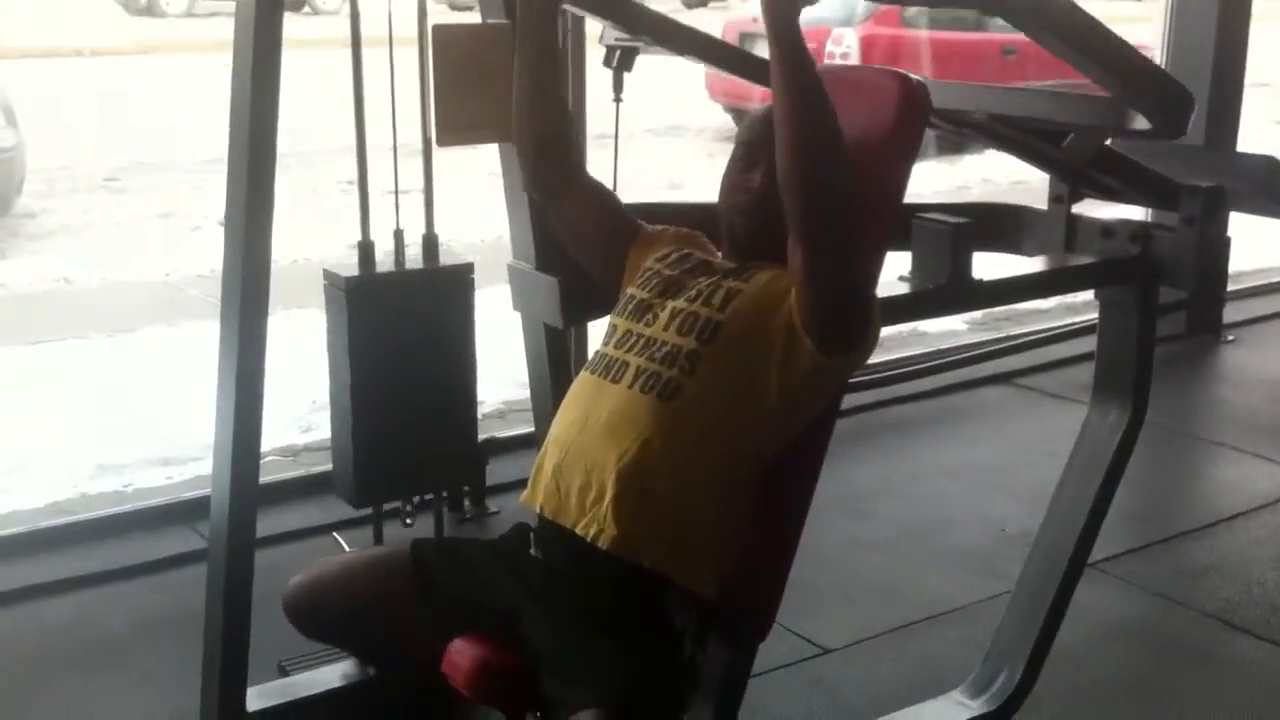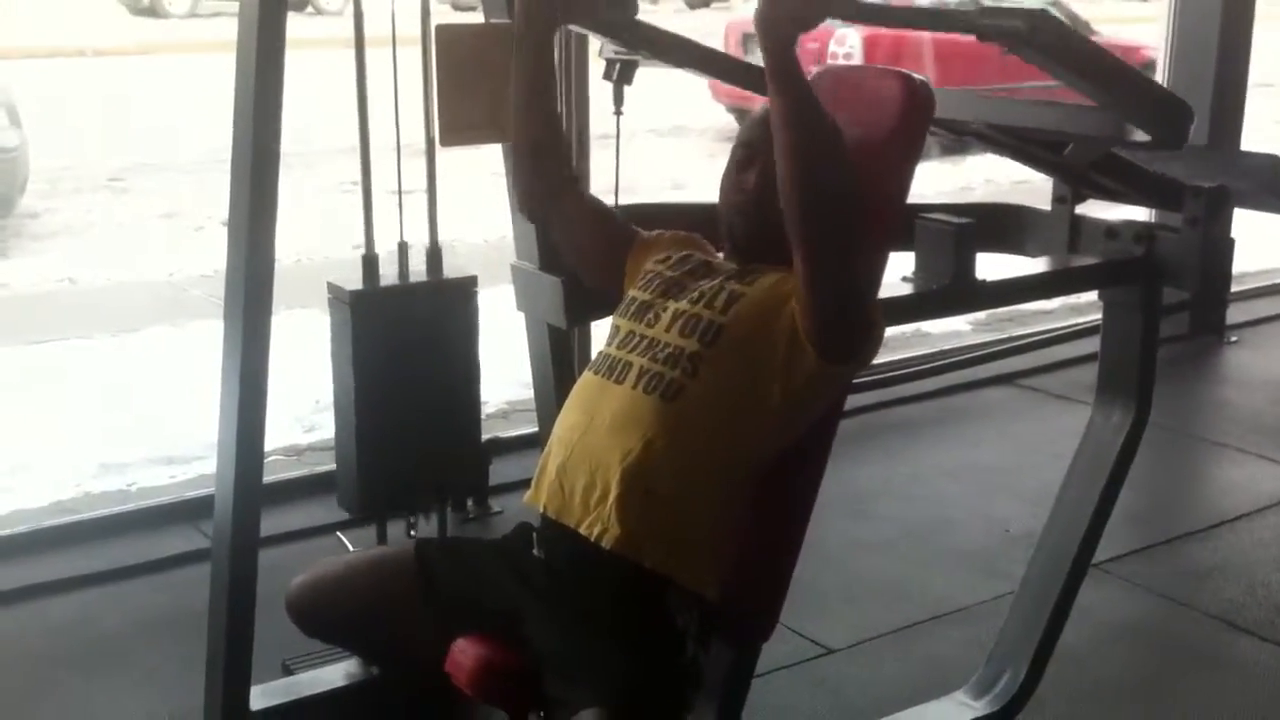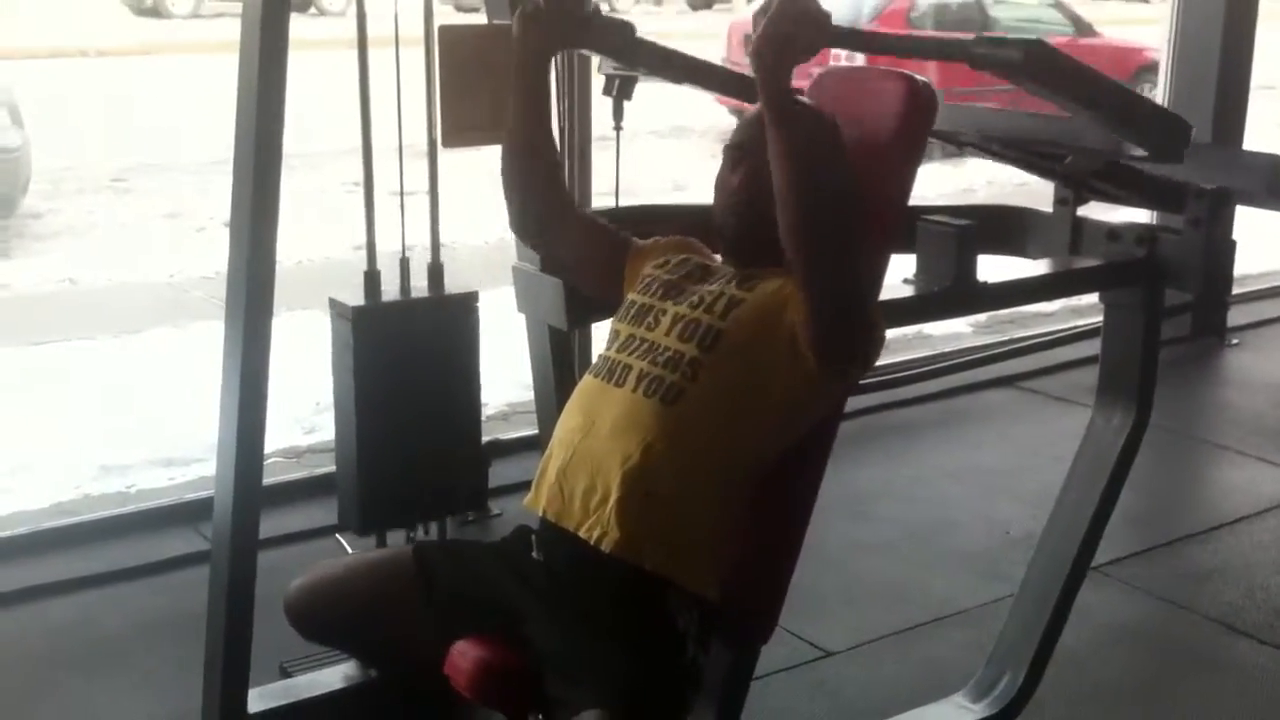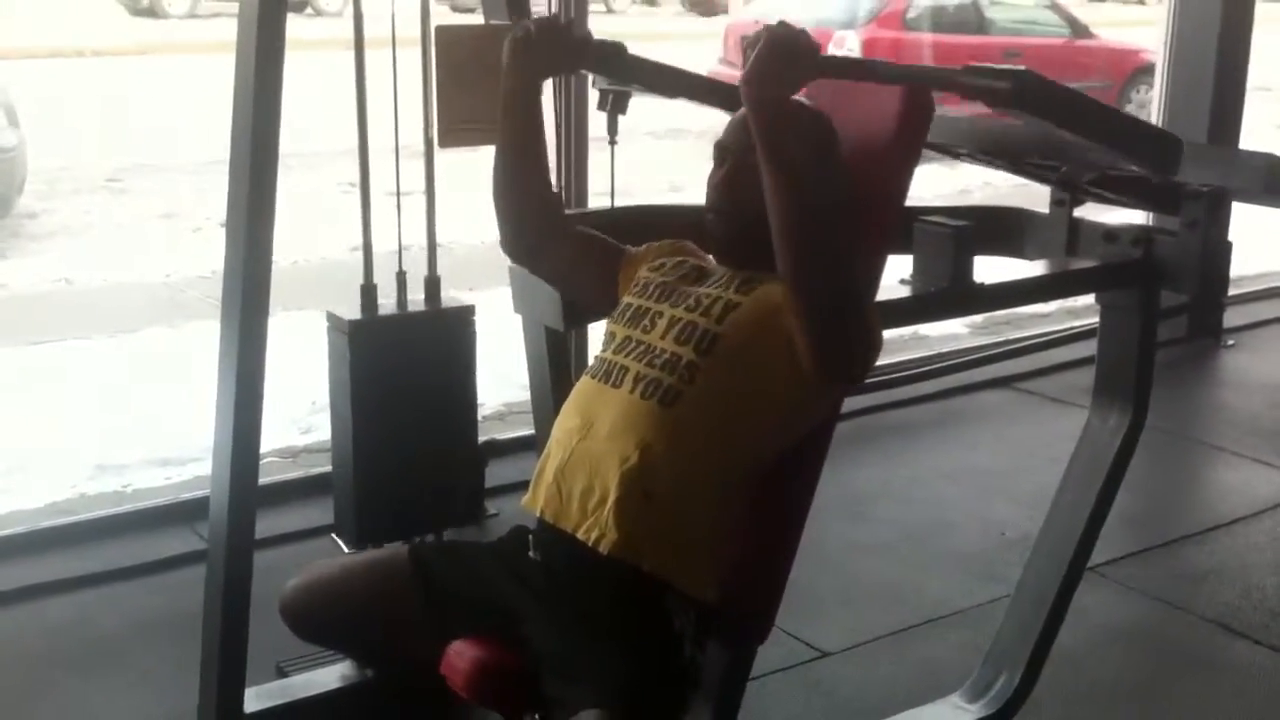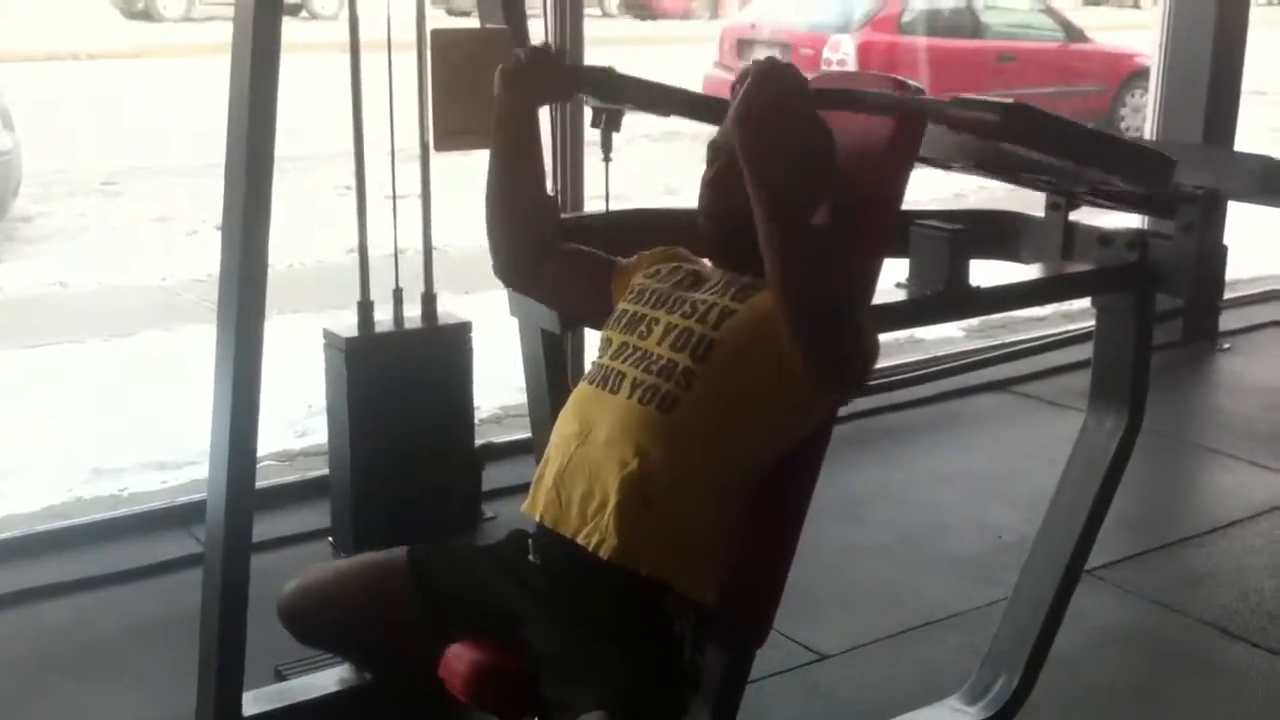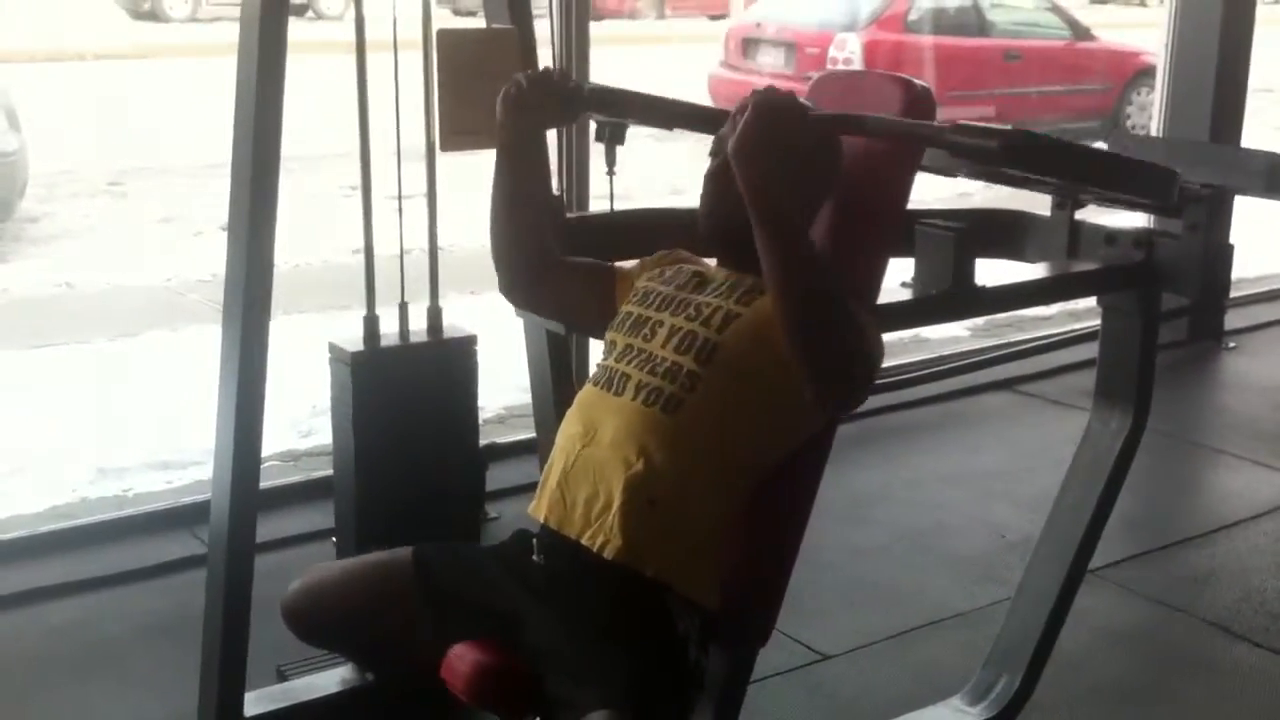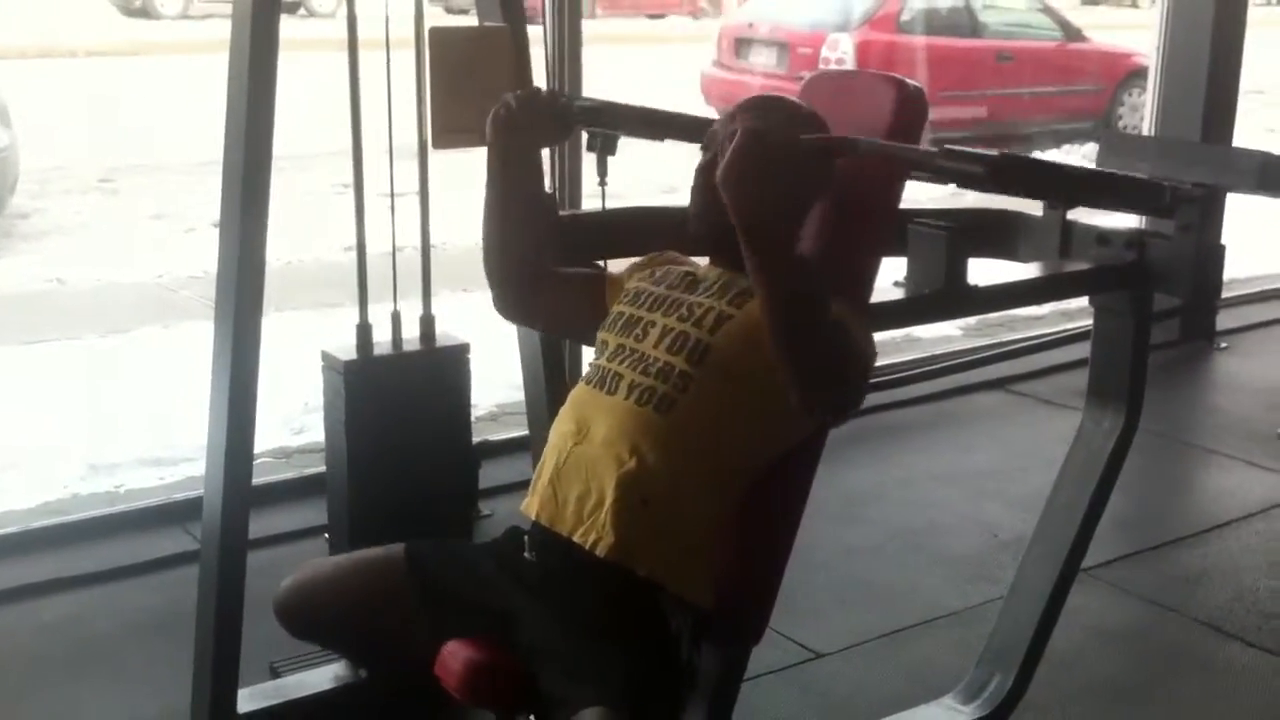
dt=0.1s
person 1, frame 1
left shoulder: (811, 309)
right shoulder: (666, 256)
left elbow: (823, 223)
right elbow: (553, 179)
left hip: (640, 596)
right hip: (534, 549)
right knee: (312, 599)
person 1, frame 2
left shoulder: (813, 314)
right shoulder: (667, 260)
left elbow: (825, 231)
right elbow: (547, 194)
left hip: (642, 597)
right hip: (537, 549)
right knee: (315, 599)
person 1, frame 3
left shoulder: (806, 310)
right shoulder: (667, 263)
left elbow: (836, 301)
right elbow: (541, 218)
left wrist: (777, 84)
right wrist: (532, 58)
left hip: (643, 600)
right hip: (537, 552)
right knee: (313, 602)
person 1, frame 4
left shoulder: (800, 317)
right shoulder: (664, 266)
left elbow: (831, 312)
right elbow: (532, 235)
left wrist: (770, 110)
right wrist: (523, 81)
left hip: (641, 601)
right hip: (535, 552)
right knee: (309, 602)
person 1, frame 5
left shoulder: (795, 307)
right shoulder: (659, 269)
left elbow: (833, 366)
right elbow: (524, 261)
left wrist: (761, 158)
right wrist: (516, 110)
left hip: (640, 603)
right hip: (533, 556)
right knee: (308, 604)
person 1, frame 6
left shoulder: (798, 315)
right shoulder: (664, 273)
left elbow: (837, 379)
right elbow: (528, 276)
left wrist: (762, 180)
right wrist: (521, 132)
left hip: (645, 604)
right hip: (538, 555)
right knee: (312, 604)
person 1, frame 7
left shoulder: (809, 310)
right shoulder: (657, 272)
left elbow: (828, 399)
right elbow: (522, 292)
left wrist: (751, 218)
right wrist: (512, 153)
left hip: (637, 602)
right hip: (531, 553)
right knee: (306, 599)
